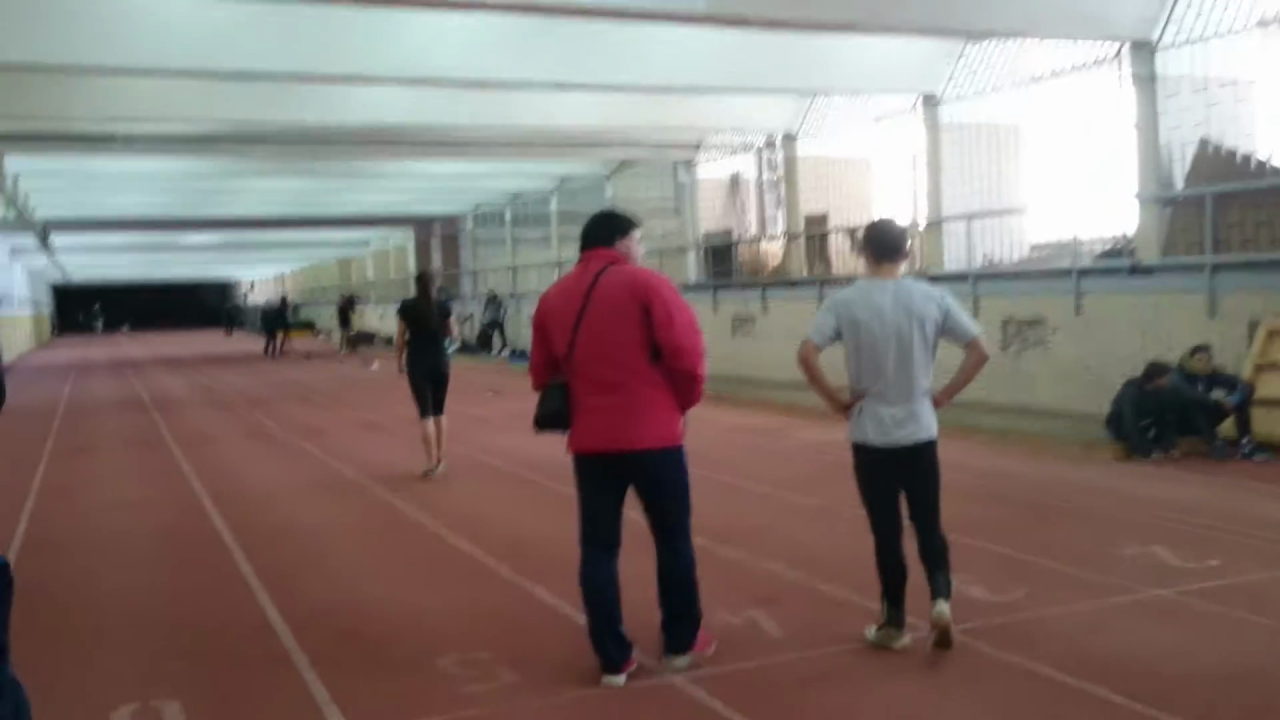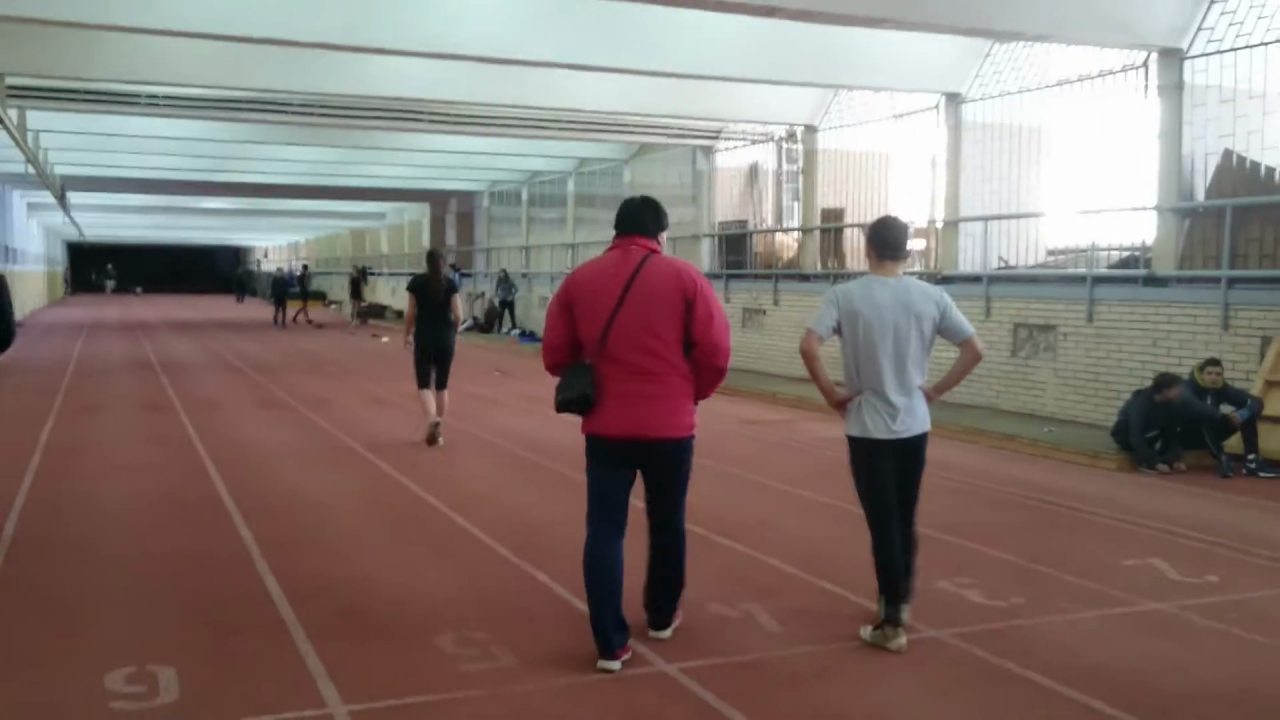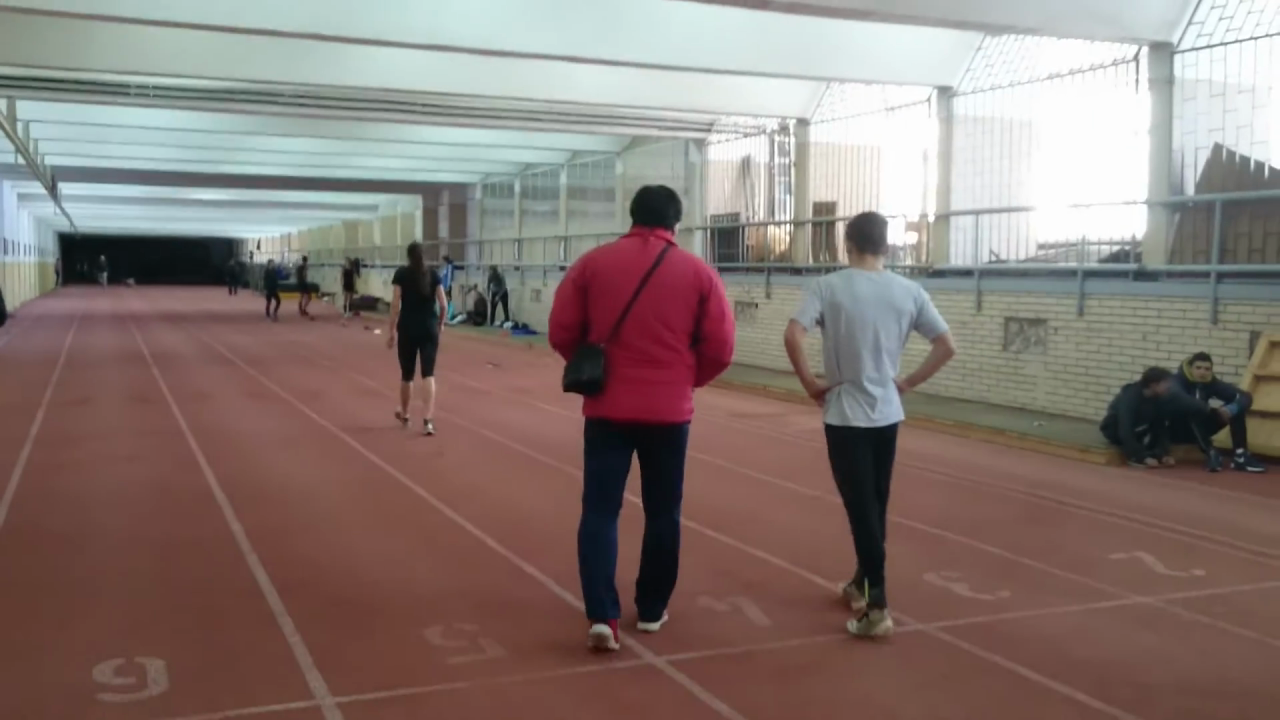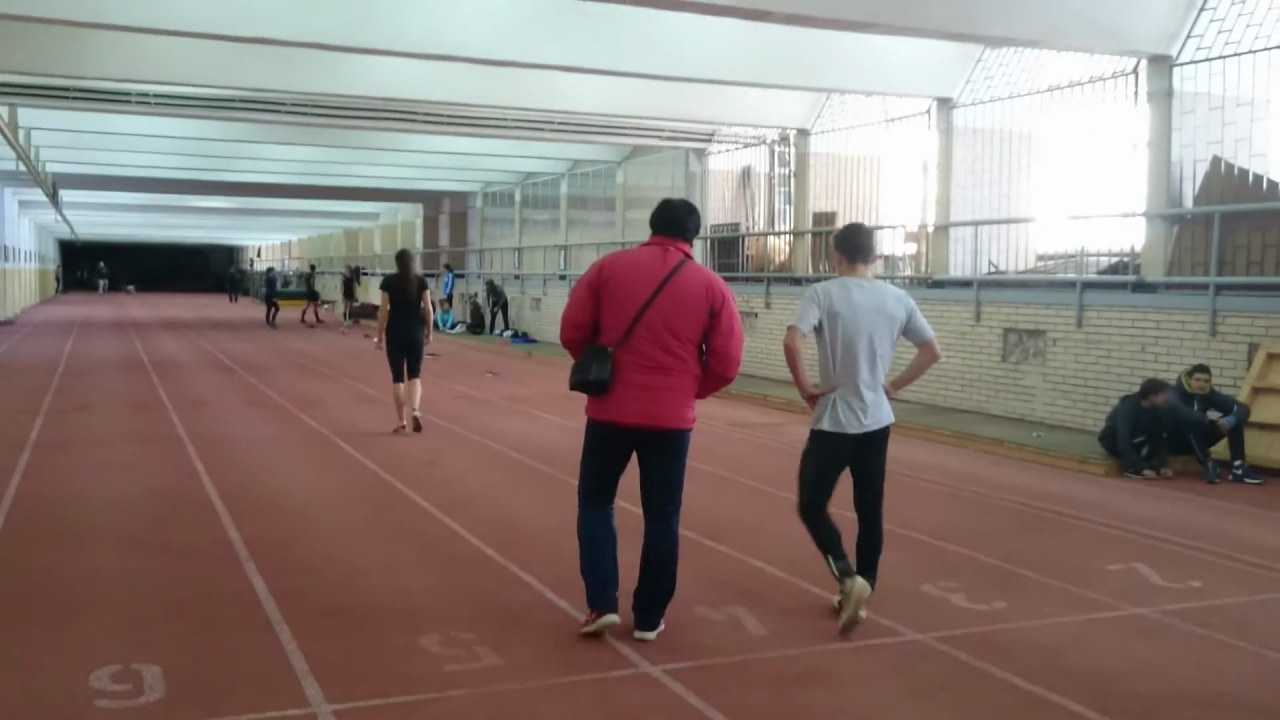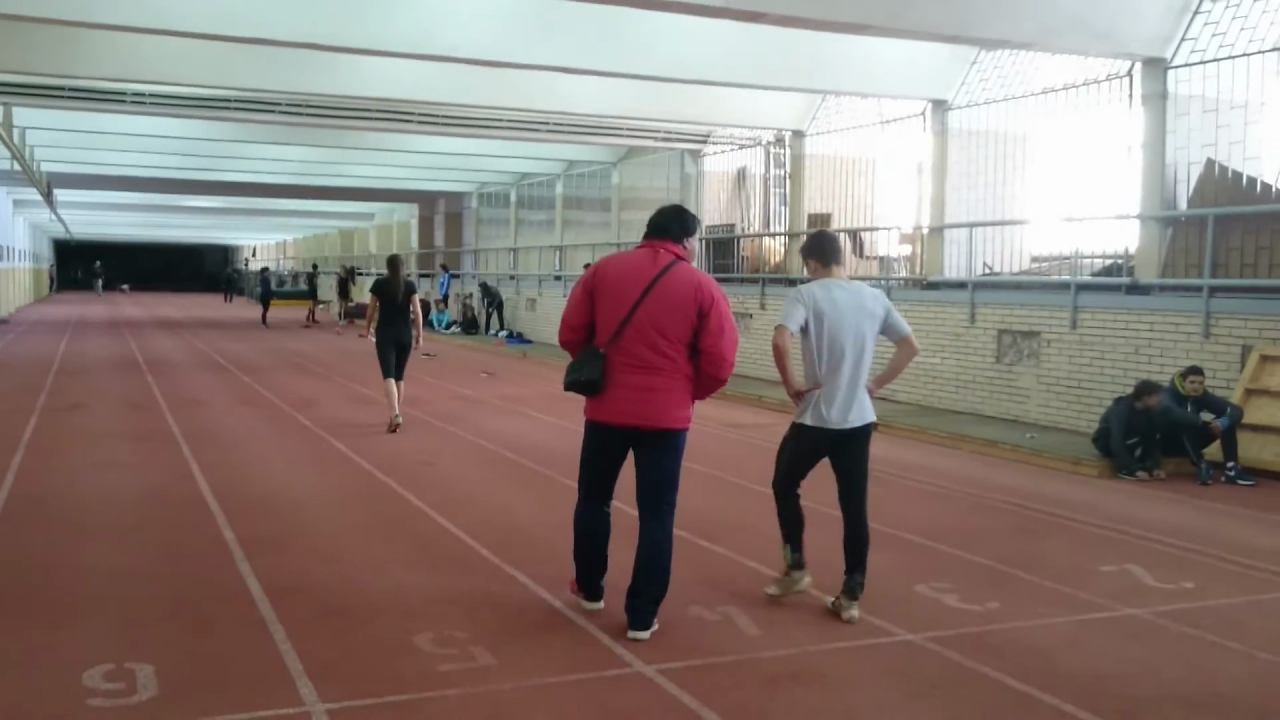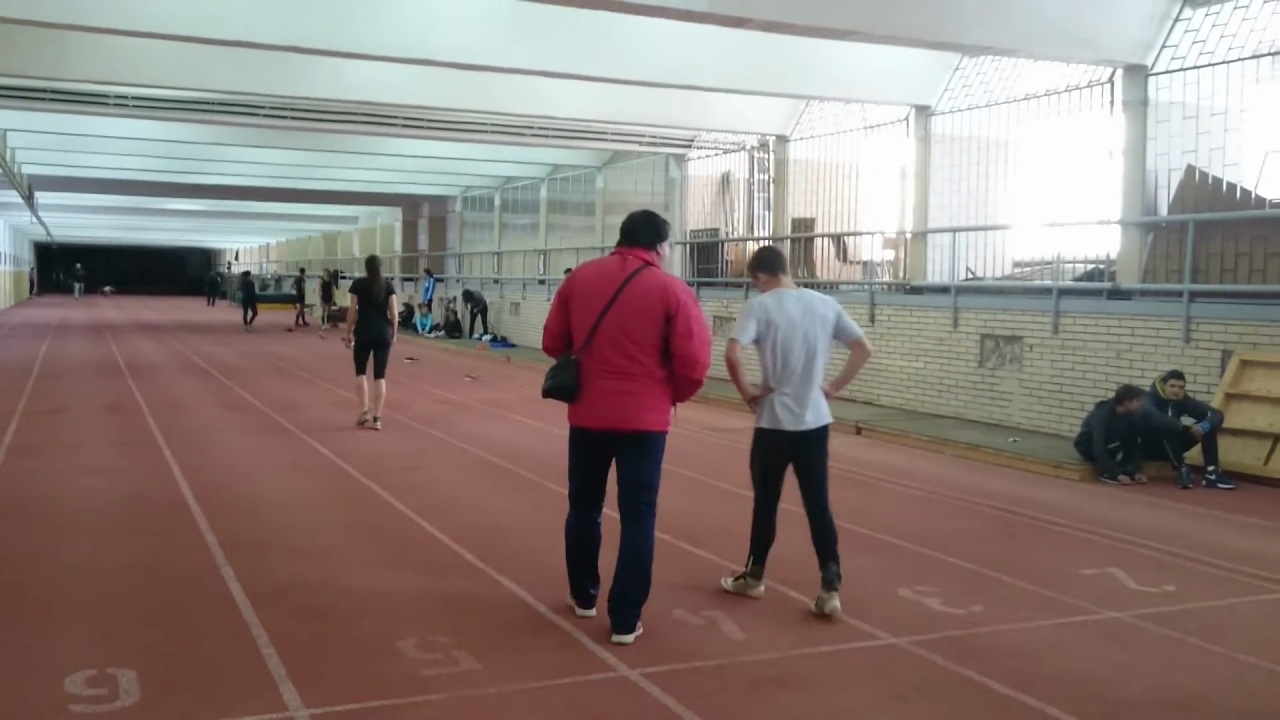
dt=0.3s
person 1, frame 1
left shoulder: (553, 298)
right shoulder: (645, 283)
left elbow: (543, 376)
right elbow: (686, 353)
right wrist: (682, 402)
left hip: (590, 439)
right hip: (652, 434)
left knee: (598, 547)
right knee: (673, 537)
left ankle: (612, 658)
right ankle: (683, 641)
person 1, frame 2
left shoulder: (579, 279)
right shoulder: (685, 277)
left elbow: (555, 357)
right elbow: (715, 352)
right wrist: (691, 394)
left hip: (605, 424)
right hip: (669, 423)
left knee: (604, 530)
right knee: (667, 524)
left ankle: (611, 643)
right ankle: (662, 616)
person 1, frame 3
left shoulder: (593, 262)
right shoulder: (697, 271)
left elbow: (562, 334)
right elbow: (719, 349)
left hip: (607, 407)
right hip: (668, 410)
left knee: (599, 510)
right knee: (663, 513)
left ankle: (602, 614)
right ankle: (652, 608)
person 1, frame 4
left shoulder: (609, 267)
right shoulder: (711, 286)
left elbow: (572, 333)
right elbow: (726, 364)
left hip: (609, 410)
right hip: (671, 416)
left knee: (595, 505)
right knee: (662, 518)
left ankle: (602, 604)
right ankle: (649, 617)
person 1, frame 5
left shoulder: (604, 269)
right shoulder: (702, 286)
left elbow: (570, 334)
right elbow: (719, 365)
right wrist: (687, 392)
left hip: (606, 409)
right hip: (666, 415)
left knee: (593, 500)
right knee: (656, 515)
left ankle: (590, 589)
right ankle: (642, 616)
person 1, frame 6
left shoulder: (579, 278)
right shoulder: (671, 290)
left elbow: (554, 343)
right elbow: (693, 366)
right wrist: (670, 396)
left hip: (587, 413)
right hip: (644, 419)
left knee: (583, 508)
right knee: (638, 517)
left ankle: (584, 596)
right ankle: (625, 619)
person 2, frame 1
left shoulder: (845, 302)
right shoulder: (932, 298)
left elbow: (806, 354)
right elbow: (980, 350)
left wrist: (836, 399)
right wrist: (944, 395)
left hip: (871, 436)
right hip: (920, 433)
left knee: (887, 531)
right knee: (928, 525)
left ankle: (894, 624)
right ankle: (941, 599)
person 2, frame 2
left shoulder: (845, 295)
right shoulder: (932, 296)
left elbow: (808, 346)
right elbow: (974, 350)
left wrist: (832, 393)
right wrist: (936, 390)
left hip: (868, 429)
right hip: (914, 426)
left knee: (883, 524)
right knee: (905, 519)
left ankle: (892, 624)
right ankle: (901, 599)
person 2, frame 3
left shoulder: (829, 286)
right shoulder: (909, 291)
left elbow: (792, 336)
right elbow: (946, 346)
left wrist: (811, 383)
right wrist: (908, 382)
left hip: (845, 417)
right hip: (888, 415)
left knee: (862, 512)
right knee: (875, 508)
left ankle: (876, 608)
right ankle: (861, 585)
person 2, frame 4
left shoulder: (823, 293)
right shoulder: (898, 298)
left elbow: (792, 343)
right elbow: (932, 351)
left wrist: (805, 388)
right wrist: (894, 385)
left hip: (834, 422)
right hip: (877, 422)
left knee: (812, 505)
right knee: (869, 511)
left ankle: (851, 580)
right ankle: (860, 591)
person 2, frame 5
left shoulder: (807, 294)
right shoulder: (874, 297)
left elbow: (780, 341)
right elbow: (910, 346)
left wrist: (791, 384)
right wrist: (876, 383)
left hip: (815, 418)
right hip: (859, 419)
left knee: (784, 486)
right knee: (855, 508)
left ankle: (796, 570)
right ankle: (851, 596)
person 2, frame 6
left shoulder: (759, 306)
right shoulder: (825, 304)
left elbow: (732, 353)
right elbow: (864, 348)
left wrist: (745, 390)
right wrist: (834, 386)
left hip: (774, 422)
right hip: (816, 421)
left knee: (766, 501)
right knee: (818, 505)
left ankle: (753, 577)
right ankle: (830, 588)
person 3, frame 1
left shoulder: (407, 306)
right shoulder: (443, 306)
left elbow: (400, 338)
right elbow: (451, 334)
left wrist: (400, 360)
left hip: (417, 364)
right hip: (439, 362)
left knee: (425, 413)
right knee: (438, 410)
left ankle: (433, 465)
right ankle: (439, 457)
person 3, frame 2
left shoulder: (417, 282)
right shoulder: (450, 283)
left elbow: (410, 313)
right elbow: (458, 315)
left wrist: (407, 334)
right wrist: (453, 331)
left hip: (423, 337)
right hip: (445, 338)
left knee: (424, 385)
right knee: (441, 386)
left ankle: (433, 418)
right ankle: (438, 432)
person 3, frame 3
left shoulder: (401, 274)
right shoulder: (433, 274)
left elbow: (395, 305)
right elbow: (443, 304)
left wrist: (391, 330)
right wrist: (440, 323)
left hip: (407, 328)
right hip: (429, 328)
left knee: (407, 374)
right knee: (428, 374)
left ankle: (404, 415)
right ankle: (427, 421)
person 3, frame 4
left shoulder: (389, 281)
right shoulder: (421, 281)
left elbow: (384, 310)
right elbow: (428, 309)
left wrist: (380, 334)
right wrist: (429, 331)
left hip: (395, 333)
right hip: (416, 333)
left knee: (398, 379)
right knee: (414, 376)
left ankle: (402, 423)
right ankle: (415, 411)
person 3, frame 5
left shoulder: (379, 284)
right shoulder: (410, 285)
left elbow: (372, 310)
right elbow: (417, 312)
left wrist: (368, 327)
right wrist: (419, 335)
left hip: (385, 334)
right hip: (404, 335)
left knee: (388, 376)
right knee: (399, 376)
left ankle: (395, 415)
right ankle: (395, 413)
person 3, frame 6
left shoulder: (358, 284)
right shoulder: (388, 285)
left elbow: (352, 311)
right elbow: (393, 312)
left wrist: (349, 333)
right wrist: (393, 333)
left hip: (363, 333)
right hip: (383, 333)
left knee: (360, 372)
right knee: (380, 376)
left ankle: (365, 410)
right ankle: (377, 417)
